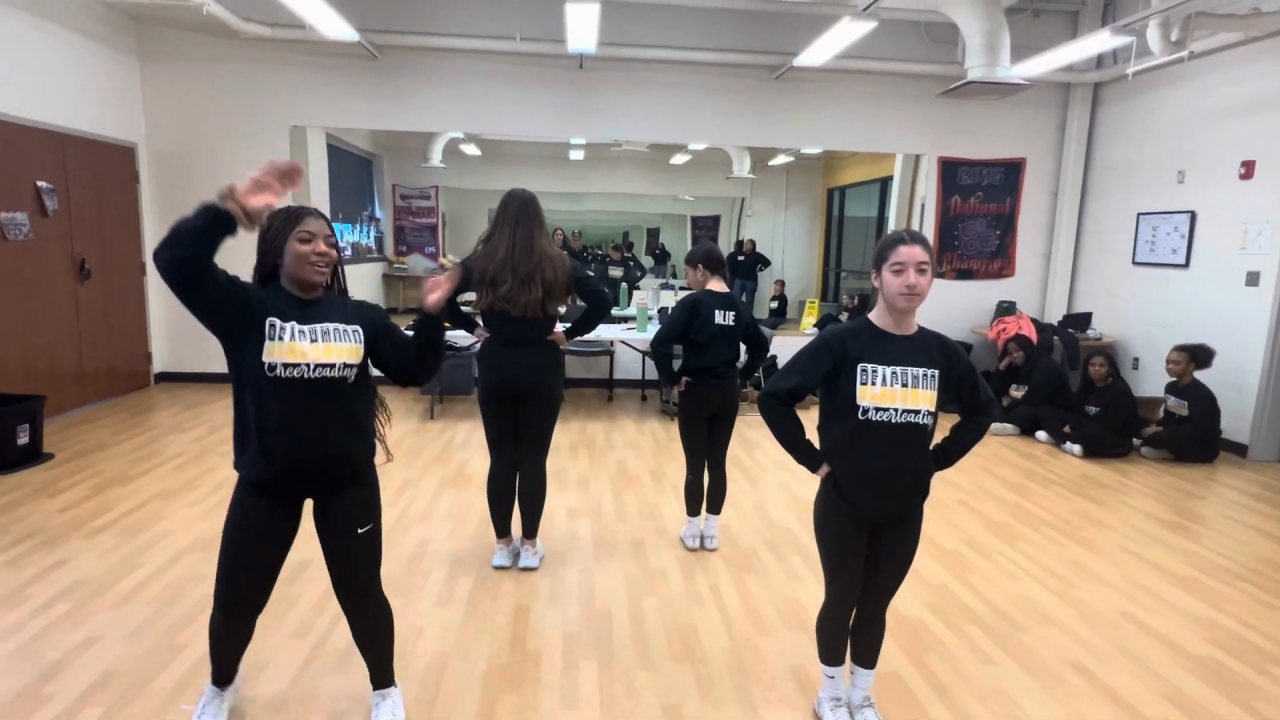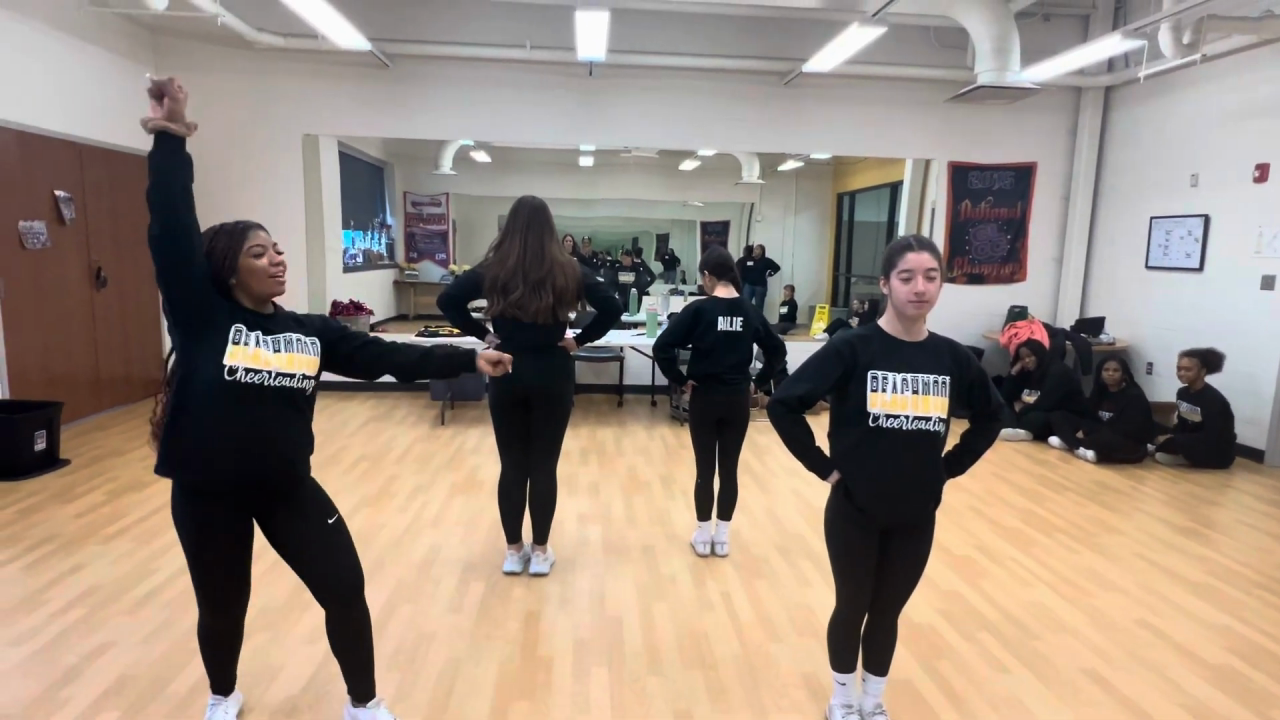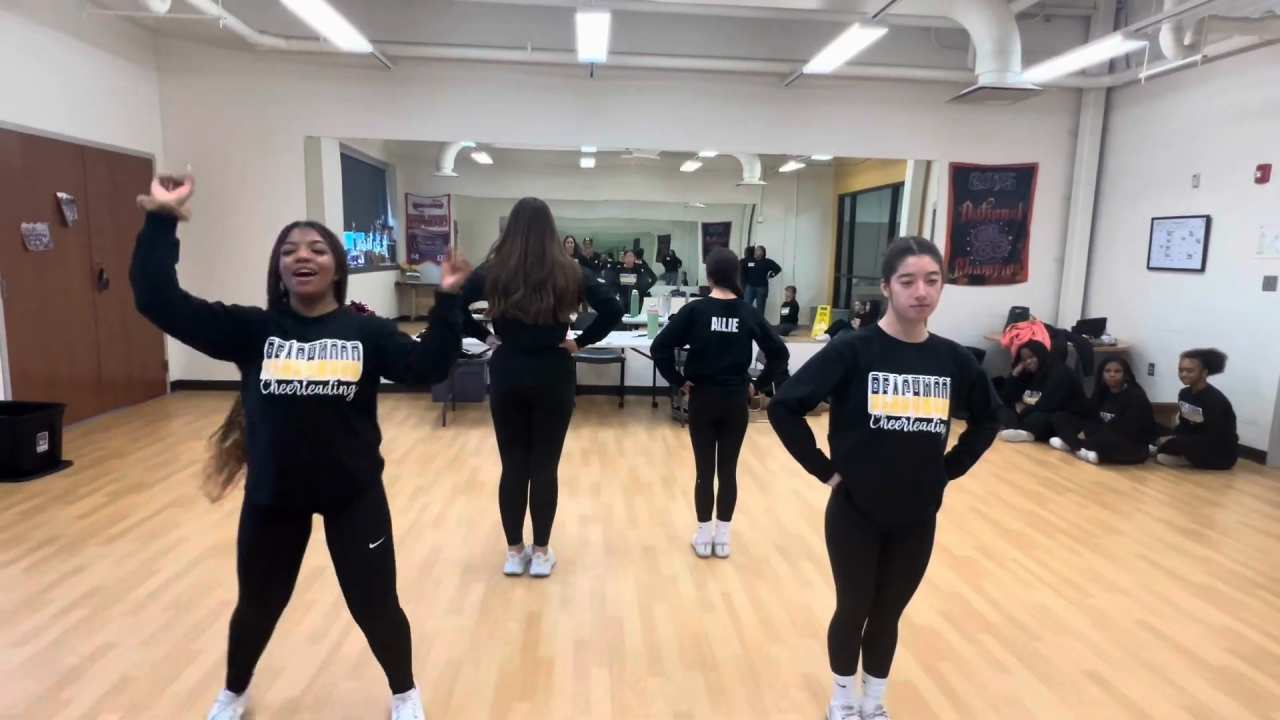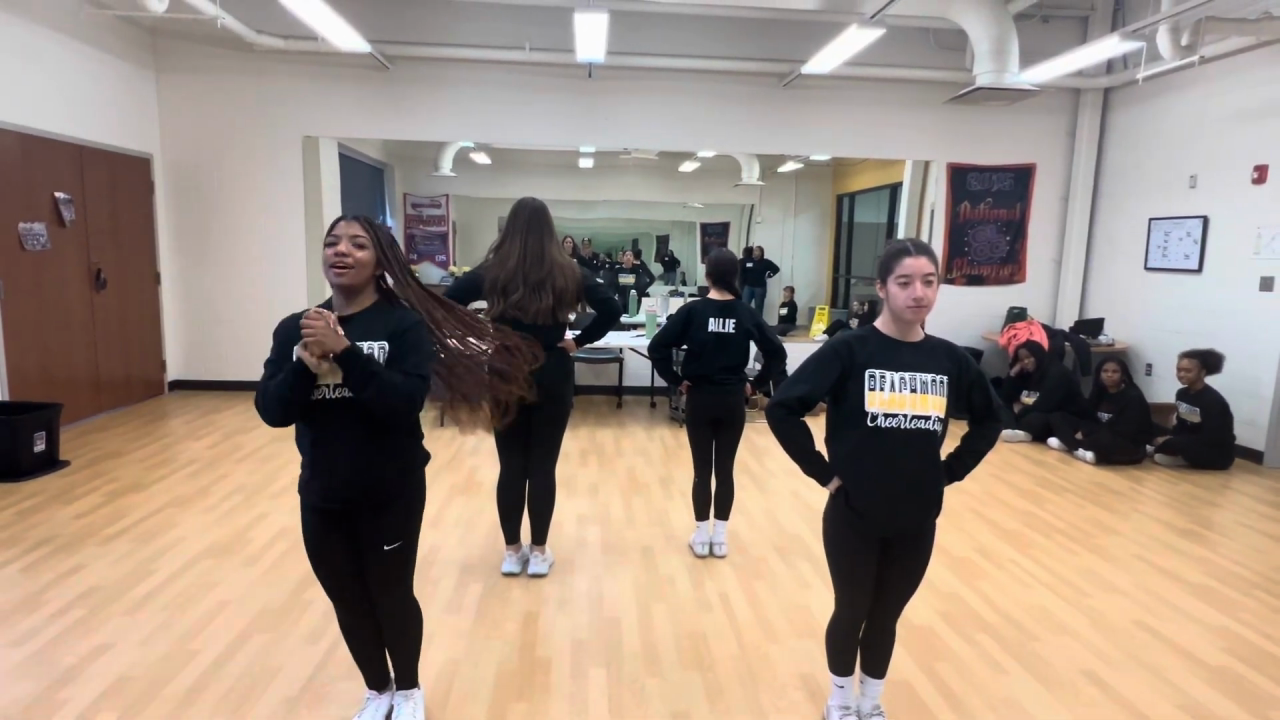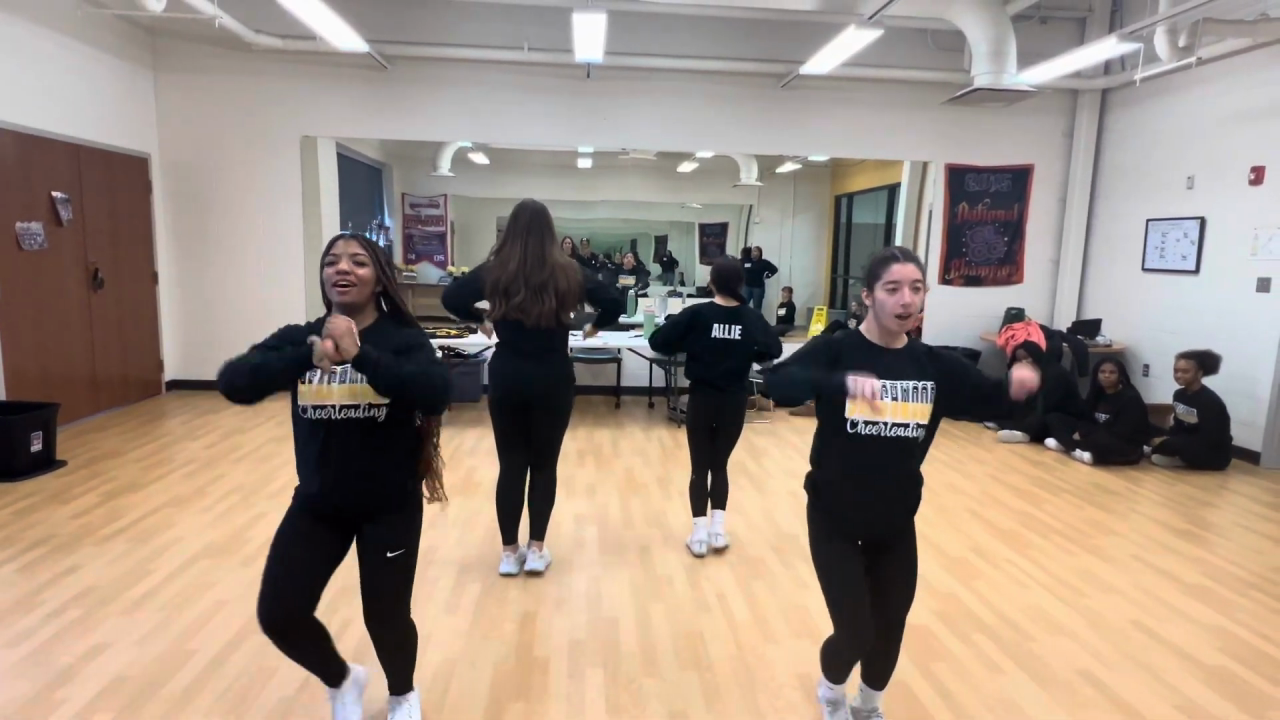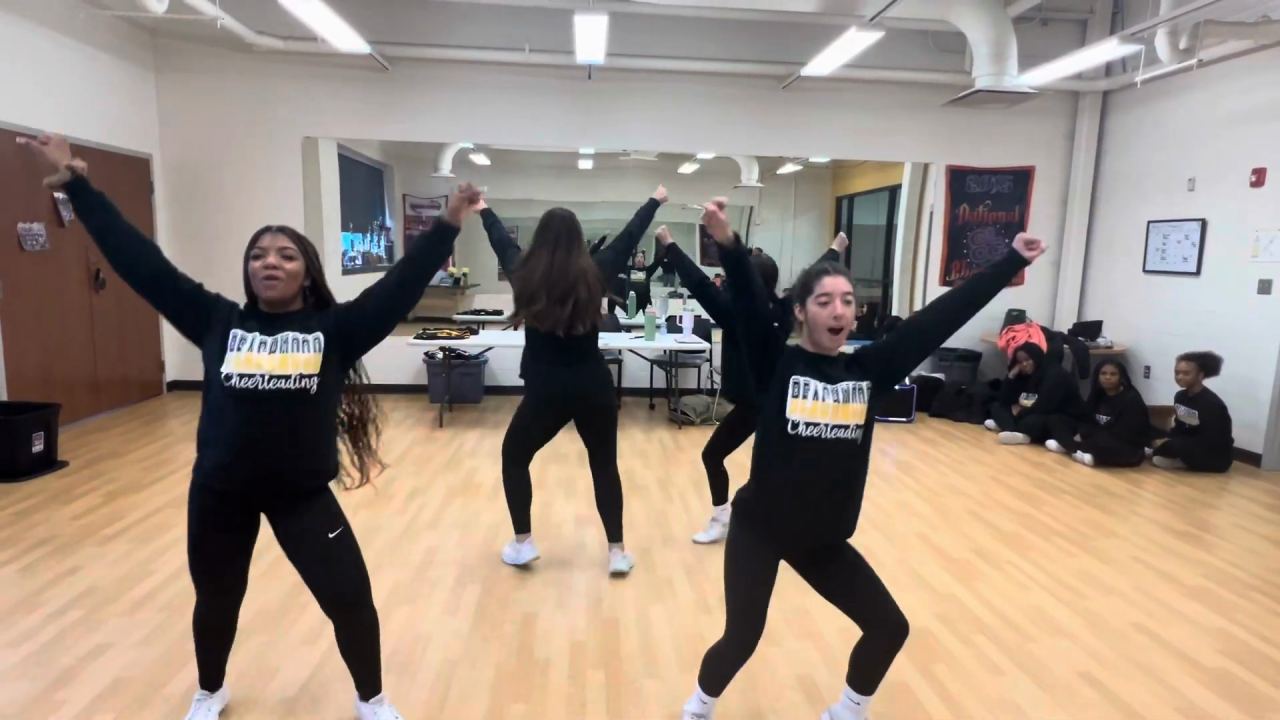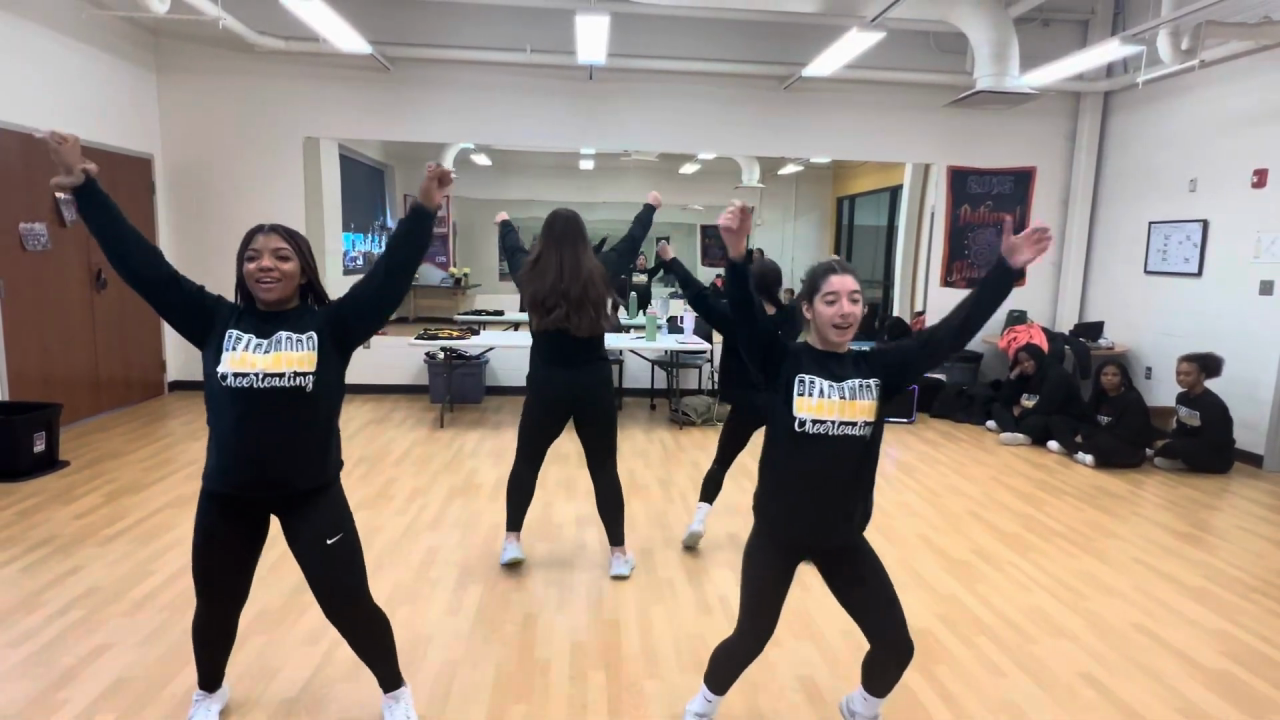
dt=0.4s
person 1, frame 1
left shoulder: (361, 317)
right shoulder: (247, 306)
left elbow: (413, 371)
right elbow: (176, 262)
left wrist: (432, 318)
right wrist: (232, 209)
left hip: (347, 479)
right hip: (266, 482)
left knee: (360, 592)
right knee: (236, 598)
person 1, frame 2
left shoulder: (313, 331)
right shoulder: (203, 318)
left elbow: (390, 358)
right elbow: (172, 233)
left wrist: (470, 358)
right wrist: (170, 142)
left hip: (289, 489)
right hip: (208, 492)
left knee: (345, 593)
right knee: (221, 607)
person 1, frame 3
left shoulder: (372, 333)
right shoulder: (254, 329)
left elbow: (426, 370)
right elbow: (162, 306)
left wrist: (447, 301)
right wrist: (160, 221)
left hip: (354, 493)
right hip: (273, 496)
left knee: (374, 607)
right knee: (258, 608)
person 1, frame 4
left shoulder: (404, 324)
right shoulder: (294, 329)
left elbow: (404, 399)
right elbow: (271, 409)
left wrist: (344, 353)
right wrist: (305, 362)
left hip: (391, 490)
right hip: (322, 494)
left knee: (391, 595)
right knee: (348, 600)
person 1, frame 5
left shoulder: (405, 342)
right shoulder: (295, 342)
left elbow: (433, 395)
right elbow: (233, 384)
left wrist: (361, 356)
right wrist: (304, 359)
left hip: (390, 506)
right hip: (318, 504)
left knee: (385, 615)
right knee: (278, 615)
person 1, frame 6
left shoulder: (333, 331)
right shoulder: (218, 321)
left elbow: (400, 287)
right elbow: (138, 260)
left wrist: (447, 227)
right wrist: (75, 183)
left hip: (303, 495)
right hip: (220, 494)
left knee: (350, 600)
right knee: (216, 602)
person 1, frame 7
left shoulder: (330, 325)
right shoulder: (217, 321)
left elbow: (390, 280)
right elbow: (142, 267)
left wrist: (422, 213)
right wrist: (86, 191)
left hip: (312, 493)
right hip: (230, 495)
left knee: (350, 604)
right knee: (217, 604)
person 2, frame 1
left shoulder: (941, 351)
right shoulder: (842, 341)
left elbow: (980, 410)
right elbow: (774, 397)
left wrist: (938, 459)
right wrist: (814, 458)
left hip: (905, 508)
right hip: (843, 504)
left knee: (876, 604)
right knee: (841, 600)
person 2, frame 2
left shoulder: (953, 356)
right shoulder: (851, 348)
left elbow: (990, 417)
right elbow: (783, 404)
left wrist: (949, 468)
right wrist: (824, 466)
left hip: (916, 516)
right hip: (854, 510)
left knee: (887, 611)
right knee: (852, 607)
person 2, frame 3
left shoulder: (953, 358)
right shoulder: (852, 350)
left elbow: (988, 418)
right elbow: (783, 407)
left wrist: (949, 469)
right wrist: (825, 468)
left hip: (918, 518)
right hip: (856, 513)
left knee: (888, 614)
right knee: (853, 610)
person 2, frame 4
left shoulder: (950, 359)
right shoulder: (848, 350)
left elbow: (989, 420)
right elbow: (781, 409)
left wrist: (951, 471)
right wrist: (822, 471)
left hip: (917, 520)
right hip: (854, 515)
left knee: (885, 617)
right knee: (851, 613)
person 2, frame 5
left shoulder: (936, 364)
right shoulder: (834, 352)
left elbow: (993, 396)
right elbow: (778, 384)
left wrist: (1017, 385)
right wrist: (848, 384)
left hip: (895, 520)
right hip: (833, 517)
left knee: (889, 630)
right knee: (855, 630)
person 2, frame 6
left shoulder: (869, 370)
right shoulder: (776, 364)
left elbow: (941, 317)
right elbow: (749, 303)
left wrist: (1012, 262)
right wrist: (728, 244)
left hip: (824, 538)
right hip: (758, 531)
left knee: (890, 628)
right knee: (740, 641)
person 2, frame 7
left shoulder: (881, 367)
right shoulder: (780, 365)
left elbow: (956, 332)
right elbow: (746, 323)
left wrist: (1006, 270)
right wrist: (737, 256)
left hip: (844, 534)
right hip: (779, 531)
left knee: (896, 644)
right knee: (751, 637)
person 3, frame 1
left shoulder: (482, 262)
right shoulder: (557, 265)
left elbow: (438, 293)
right elbow: (602, 302)
left wrist: (472, 326)
right wrist: (570, 333)
left hip: (496, 367)
right hip: (541, 368)
left knee: (501, 459)
right knee: (533, 460)
left ankle: (502, 545)
right ankle: (529, 546)
person 3, frame 2
left shoulder: (492, 270)
right shoulder: (567, 271)
left elbow: (447, 301)
right elbow: (612, 308)
left wrist: (482, 334)
right wrist: (579, 339)
left hip: (506, 374)
right hip: (552, 375)
left knee: (512, 465)
right knee: (544, 466)
left ankle: (513, 550)
right ankle: (540, 551)
person 3, frame 3
left shoulder: (495, 271)
right shoulder: (568, 272)
right elbow: (613, 310)
left wrist: (486, 335)
right wrist: (581, 340)
left hip: (507, 375)
right hip: (553, 376)
left knee: (513, 466)
right knee: (545, 466)
left ankle: (514, 551)
right ankle: (541, 552)
person 3, frame 4
left shoulder: (493, 271)
right shoulder: (567, 272)
left elbow: (448, 301)
right elbow: (611, 309)
right wrist: (579, 340)
right hip: (551, 377)
left knee: (511, 466)
right knee: (543, 466)
left ankle: (512, 551)
right ankle: (539, 552)
person 3, frame 5
left shoulder: (495, 271)
right shoulder: (567, 273)
left elbow: (451, 299)
right elbow: (612, 301)
left wrist: (481, 320)
right wrist: (597, 323)
left hip: (507, 378)
right hip: (553, 379)
left knee: (511, 465)
right knee: (544, 465)
left ankle: (509, 552)
right ankle: (535, 550)
person 3, frame 6
left shoulder: (525, 274)
right shoulder: (593, 274)
left elbow: (502, 244)
right elbow: (628, 237)
left wrist: (484, 212)
right wrist: (655, 202)
left hip: (543, 388)
right hip: (592, 386)
left knee: (514, 458)
right knee: (605, 467)
left ankle: (523, 541)
right ankle: (617, 550)
person 3, frame 7
left shoulder: (530, 275)
right shoulder: (598, 274)
left elbow: (510, 252)
right elbow: (630, 247)
left wrist: (504, 225)
right wrist: (650, 208)
left hip: (547, 384)
right hip: (593, 384)
left knee: (526, 461)
right knee: (604, 469)
left ankle: (512, 540)
right ankle: (619, 554)
person 4, frame 1
left shoulder: (693, 303)
right shoulder: (738, 306)
left elbow: (660, 343)
right elbow: (760, 346)
left wrist: (672, 378)
right wrist: (741, 375)
left hip: (696, 392)
right hip: (728, 393)
left knee: (695, 464)
right knee: (718, 462)
left ankle: (693, 530)
right ankle: (711, 530)
person 4, frame 2
left shoulder: (698, 310)
right shoulder: (750, 311)
left elbow: (662, 347)
right elbow: (777, 350)
left wrist: (681, 380)
right wrist: (758, 381)
left hip: (704, 398)
right hip: (738, 399)
left knee: (705, 469)
right knee: (729, 469)
left ankle: (703, 535)
right ankle: (722, 536)
person 4, frame 3
left shoulder: (695, 311)
right shoulder: (749, 313)
left elbow: (660, 347)
right elbow: (779, 353)
left wrist: (678, 381)
right wrist: (759, 384)
left hip: (702, 399)
right hip: (736, 400)
left knee: (705, 470)
right knee: (728, 470)
left ankle: (704, 537)
right ankle: (722, 537)
person 4, frame 4
left shoulder: (692, 311)
right shoulder: (747, 313)
left elbow: (657, 348)
right elbow: (777, 353)
left wrist: (676, 380)
right wrist: (755, 384)
left hip: (699, 399)
right hip: (733, 401)
left knee: (702, 469)
right knee: (725, 469)
left ankle: (702, 536)
right ankle: (720, 537)
person 4, frame 5
left shoulder: (698, 314)
right shoulder: (751, 319)
left elbow: (658, 340)
right elbow: (773, 349)
left wrist: (683, 350)
left hip: (702, 402)
right hip: (735, 404)
left knee: (700, 467)
right knee: (720, 465)
left ankle: (700, 534)
right ankle: (718, 528)
person 4, frame 6
left shoulder: (735, 313)
right shoulder: (786, 313)
left elbow: (699, 283)
left wrist: (669, 246)
right wrist: (835, 250)
left hip: (750, 404)
left knee: (712, 456)
left ankle: (722, 521)
person 4, frame 7
right shoulder: (788, 320)
left elbow: (698, 294)
left wrist: (670, 261)
left hip: (745, 407)
left knee: (720, 464)
left ankle: (699, 520)
